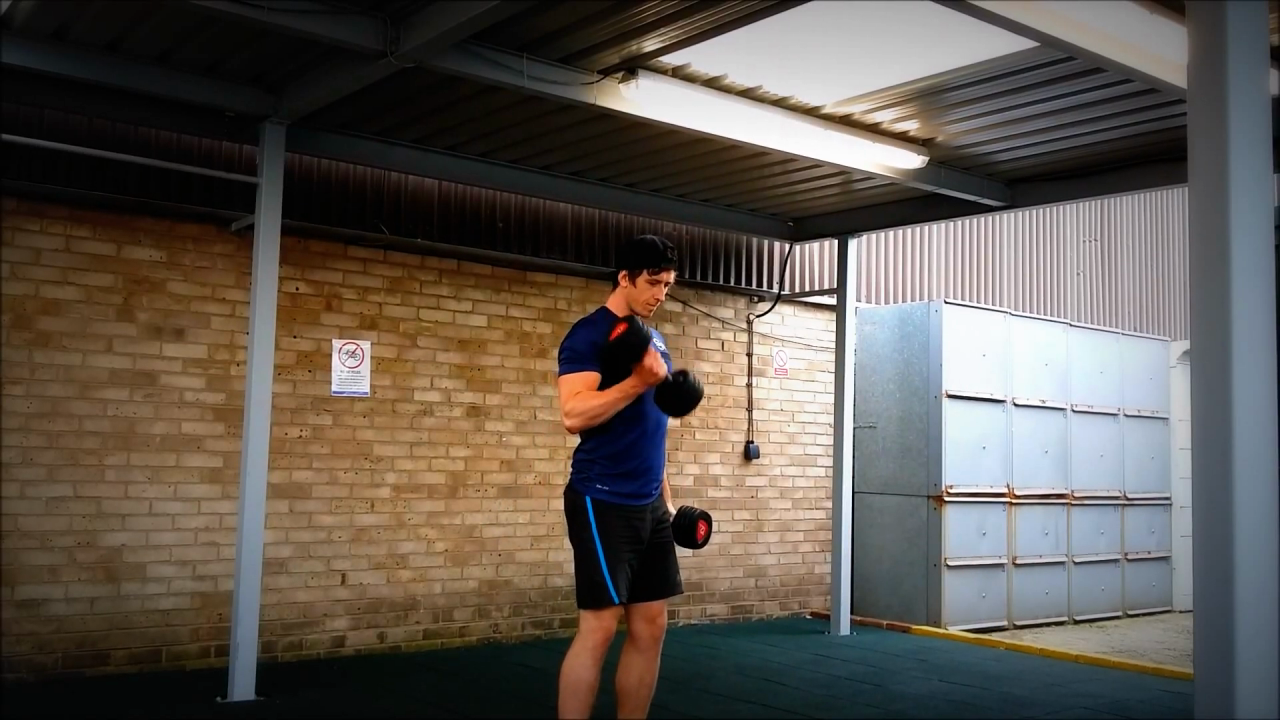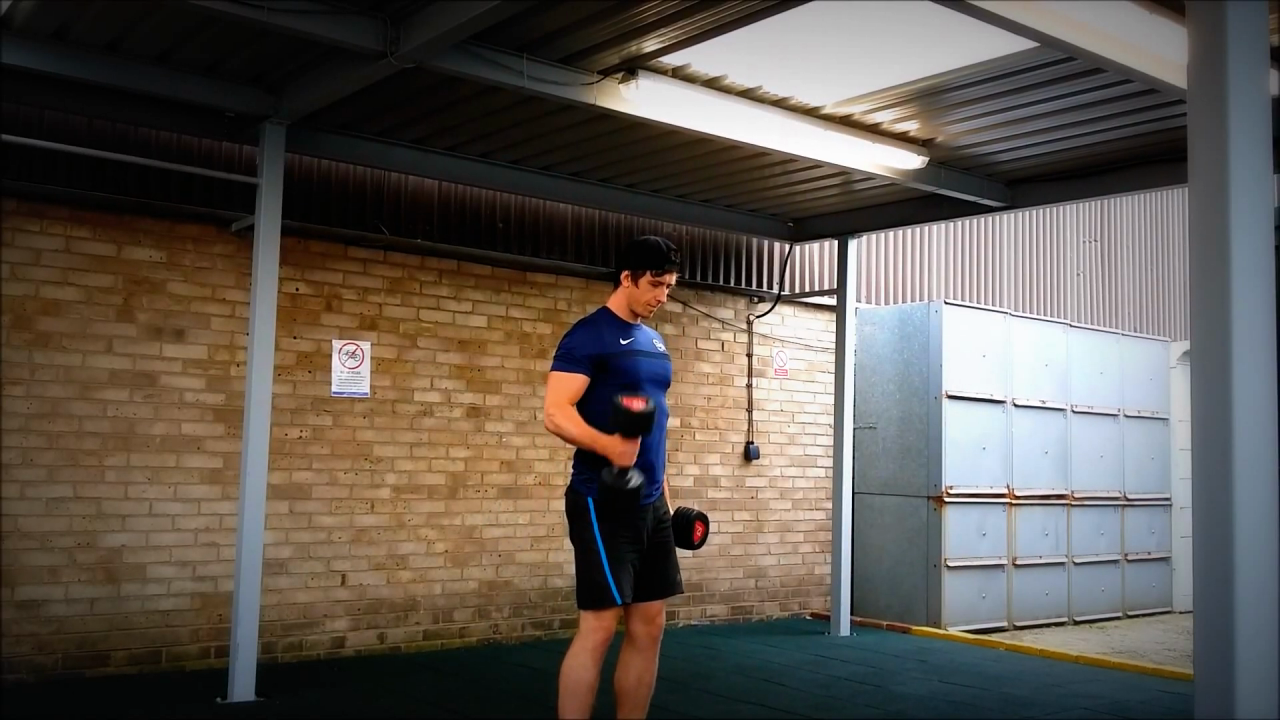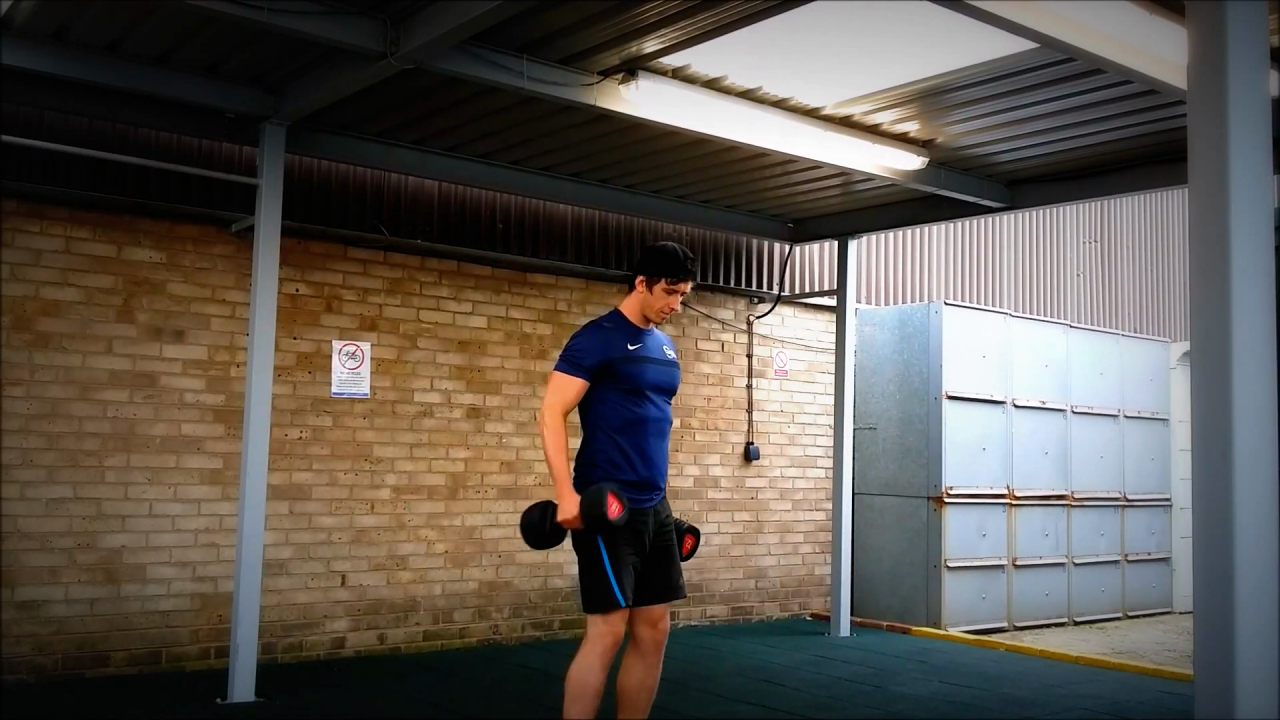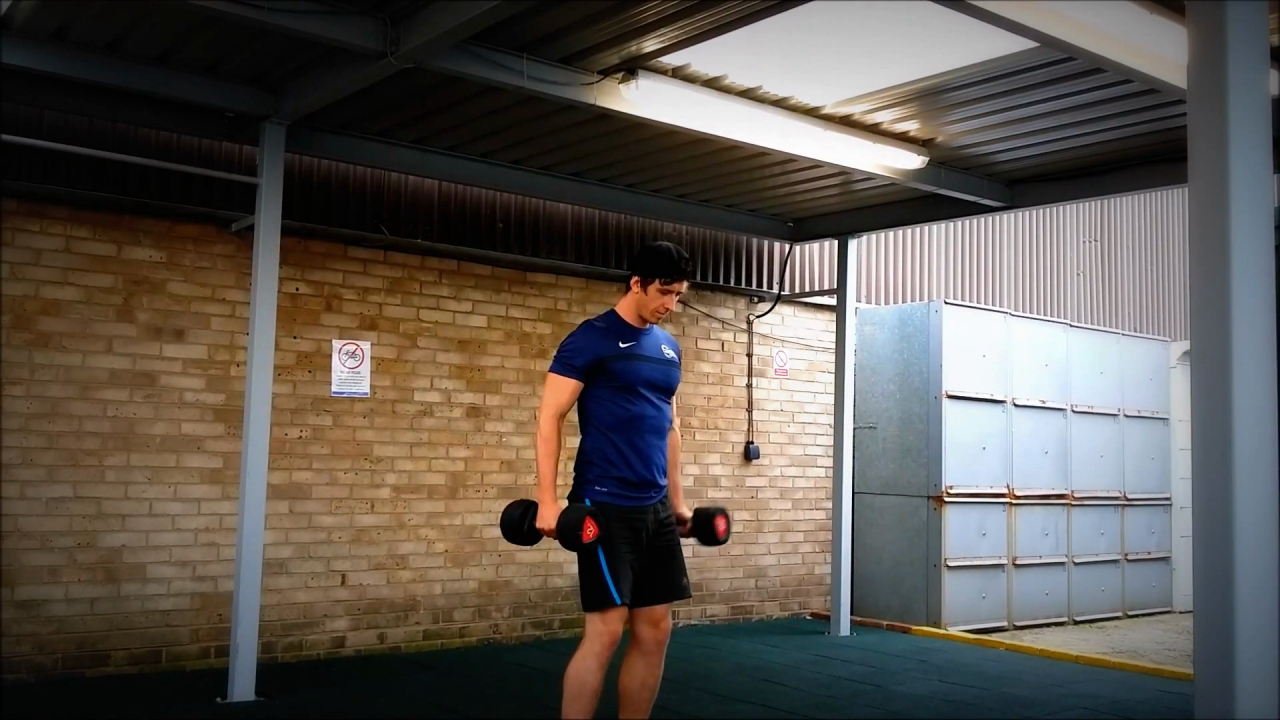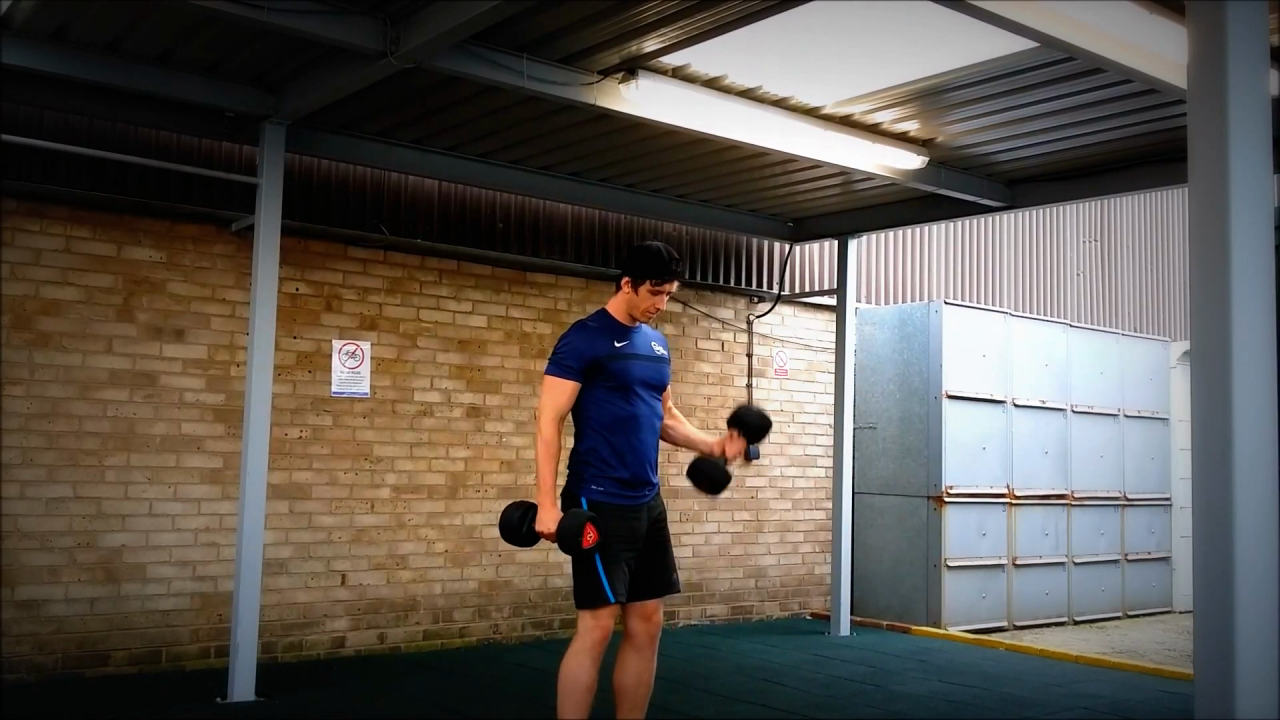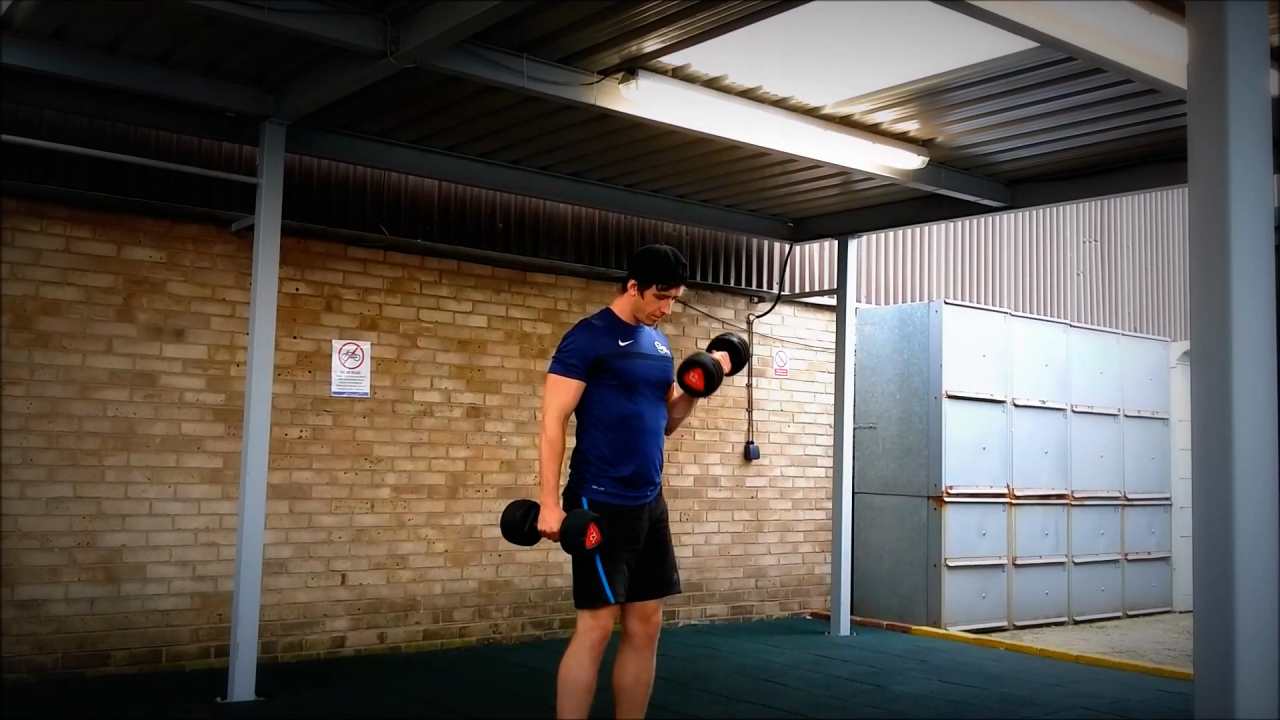
dt=0.3s
person 1, frame 1
left shoulder: (653, 340)
right shoulder: (590, 334)
right elbow: (573, 413)
left wrist: (666, 497)
right wrist: (638, 382)
left hip: (647, 504)
right hip: (602, 501)
left knee: (650, 626)
right knee: (599, 627)
person 1, frame 2
left shoulder: (653, 341)
right shoulder: (590, 335)
right elbow: (555, 413)
left wrist: (665, 494)
right wrist: (609, 446)
left hip: (649, 503)
right hip: (603, 501)
left knee: (648, 627)
right knee: (599, 627)
person 1, frame 3
left shoulder: (665, 347)
right shoulder: (598, 339)
right elbow: (552, 414)
right wrist: (566, 493)
left hip: (653, 507)
left knee: (653, 631)
right knee: (607, 632)
person 1, frame 4
left shoulder: (667, 346)
right shoulder: (592, 339)
right elbow: (549, 418)
left wrist: (677, 499)
right wrist: (547, 499)
left hip: (655, 506)
right hip: (604, 504)
left knee: (655, 629)
right knee: (606, 631)
person 1, frame 5
left shoulder: (656, 343)
right shoulder: (584, 339)
right elbow: (549, 421)
left wrist: (711, 444)
right wrist: (547, 502)
left hip: (647, 502)
right hip: (600, 503)
left knee: (646, 625)
right knee: (597, 626)
person 1, frame 6
left shoulder: (658, 343)
right shoulder: (589, 337)
right elbow: (553, 419)
right wrist: (550, 501)
left hip: (649, 502)
right hip: (601, 502)
left knee: (645, 624)
right knee: (597, 625)
